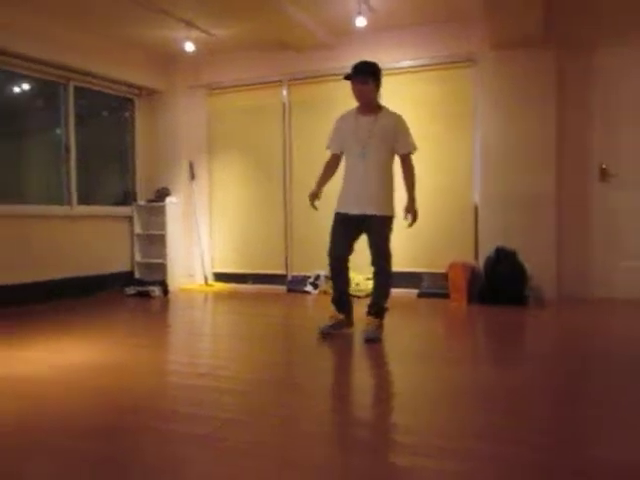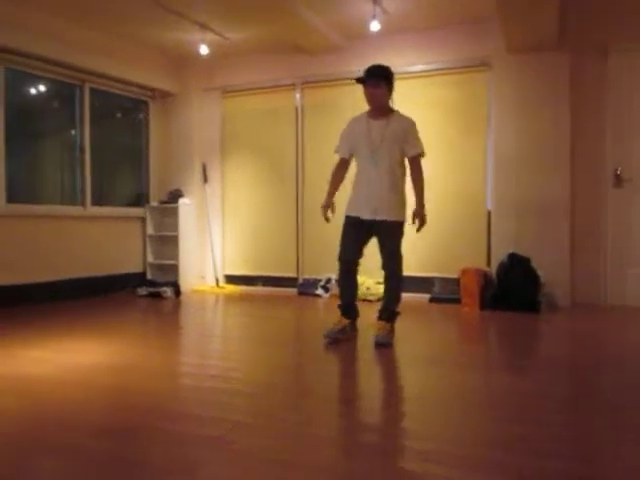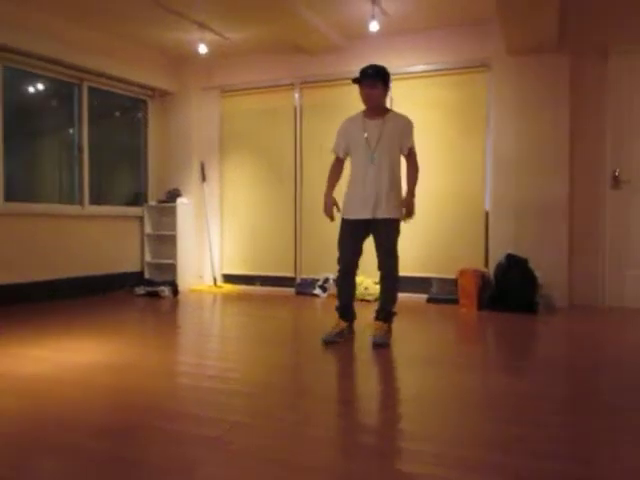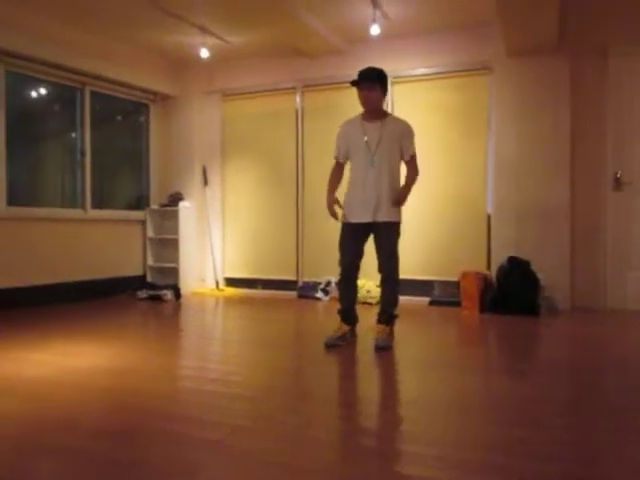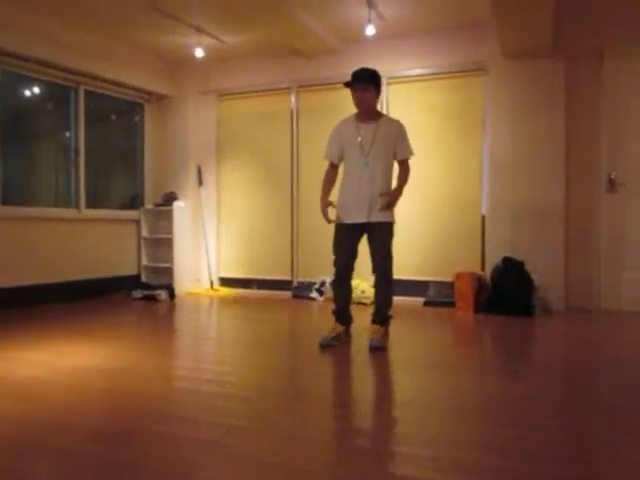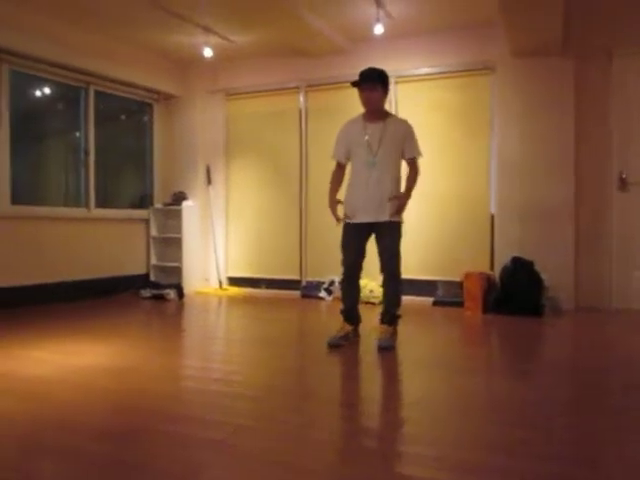
dt=0.1s
person 1, frame 1
left shoulder: (394, 122)
right shoulder: (344, 121)
left elbow: (406, 162)
right elbow: (335, 158)
left wrist: (411, 200)
right wrist: (318, 187)
left hip: (380, 206)
right hip: (347, 204)
left knee: (381, 263)
right knee: (336, 257)
left ankle: (375, 318)
right ankle: (342, 313)
person 1, frame 2
left shoulder: (405, 126)
right shoulder: (354, 125)
left elbow: (415, 166)
right elbow: (343, 162)
left wrist: (420, 204)
right wrist: (330, 195)
left hip: (391, 211)
right hip: (358, 209)
left knee: (392, 268)
right knee: (346, 263)
left ankle: (386, 323)
right ankle: (348, 320)
person 1, frame 3
left shoulder: (402, 124)
right shoulder: (350, 125)
left elbow: (411, 161)
right elbow: (339, 161)
left wrist: (410, 194)
right wrist: (328, 194)
left hip: (388, 209)
right hip: (354, 208)
left knee: (388, 268)
right knee: (346, 265)
left ankle: (383, 323)
right ankle: (345, 322)
person 1, frame 4
left shoulder: (400, 128)
right shoulder: (348, 128)
left elbow: (412, 165)
right elbow: (339, 165)
left wrist: (406, 188)
right wrist: (330, 195)
left hip: (387, 213)
right hip: (353, 212)
left knee: (388, 270)
right knee: (347, 269)
left ankle: (385, 326)
right ankle: (347, 325)
person 1, frame 5
left shoulder: (394, 128)
right shoulder: (342, 129)
left elbow: (404, 166)
right elbow: (333, 167)
left wrist: (397, 191)
right wrist: (324, 197)
left hip: (380, 214)
right hip: (347, 212)
left knee: (382, 271)
right knee: (342, 269)
left ankle: (379, 327)
right ankle: (342, 325)
person 1, frame 6
left shoulder: (401, 128)
right shoulder: (349, 128)
left elbow: (413, 166)
right elbow: (340, 166)
left wrist: (406, 194)
right wrist: (332, 195)
left hip: (388, 214)
right hip: (355, 213)
left knee: (390, 270)
right knee: (350, 269)
left ankle: (388, 326)
right ankle: (350, 325)
